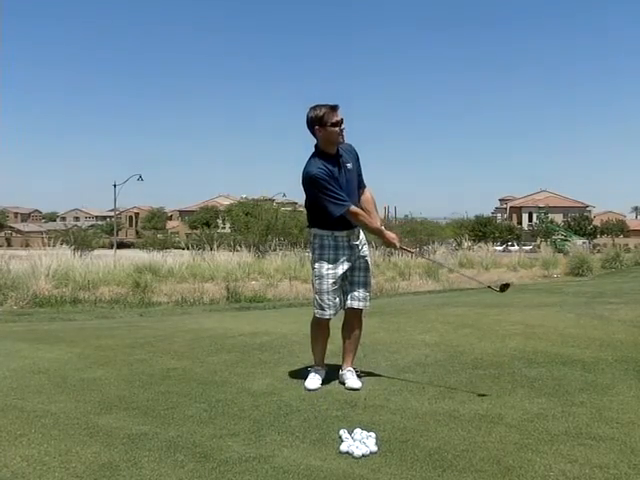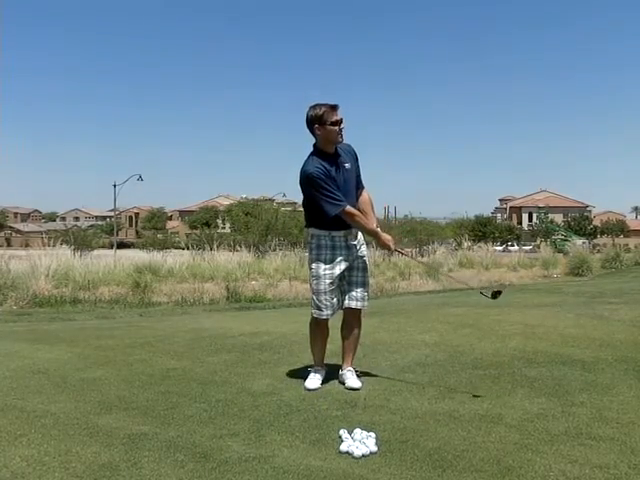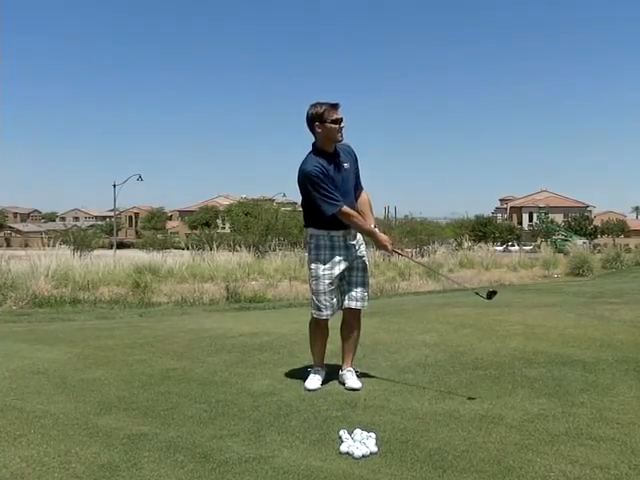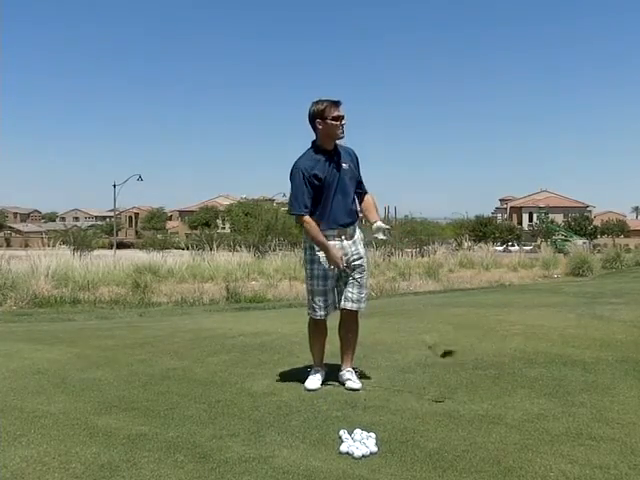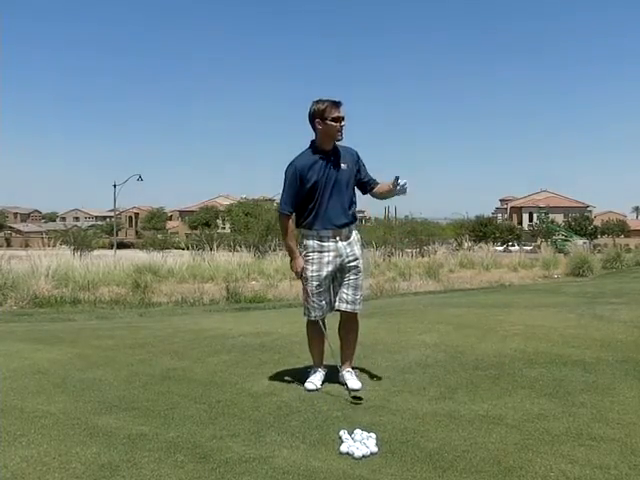
dt=0.4s
person 1, frame 1
left shoulder: (349, 152)
right shoulder: (314, 172)
left elbow: (363, 192)
right elbow: (350, 211)
left wrist: (380, 226)
right wrist: (382, 234)
left hip: (356, 238)
right hip: (328, 242)
left knee: (356, 308)
right knee: (323, 311)
left ankle: (347, 368)
right ankle: (318, 368)
person 1, frame 2
left shoulder: (348, 152)
right shoulder: (312, 170)
left elbow: (361, 193)
right elbow: (345, 211)
left wrist: (375, 227)
right wrist: (378, 236)
left hip: (355, 238)
right hip: (326, 243)
left knee: (354, 309)
right knee: (322, 312)
left ankle: (347, 368)
right ankle: (318, 368)
person 1, frame 3
left shoulder: (348, 153)
right shoulder: (311, 169)
right elbow: (342, 212)
left wrist: (373, 228)
right wrist: (375, 236)
left hip: (354, 239)
right hip: (325, 243)
left knee: (354, 309)
right knee: (322, 312)
left ankle: (347, 368)
right ankle: (318, 368)
person 1, frame 4
left shoulder: (349, 155)
right shoulder: (304, 166)
left elbow: (362, 194)
right elbow: (303, 216)
left wrist: (375, 221)
right wrist: (328, 249)
left hip: (351, 240)
right hip: (321, 246)
left knee: (351, 310)
right knee: (318, 313)
left ankle: (347, 368)
right ankle: (317, 368)
person 1, frame 5
left shoulder: (350, 156)
right shoulder: (300, 165)
left elbow: (373, 189)
right elbow: (286, 214)
left wrist: (394, 188)
right wrist: (294, 255)
left hip: (349, 241)
right hip: (317, 245)
left knee: (350, 311)
right knee: (316, 315)
left ankle: (347, 368)
right ankle: (318, 368)
